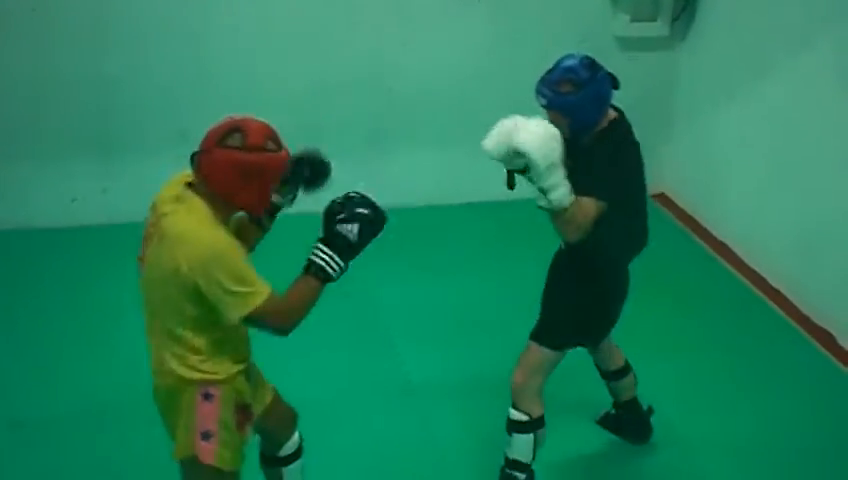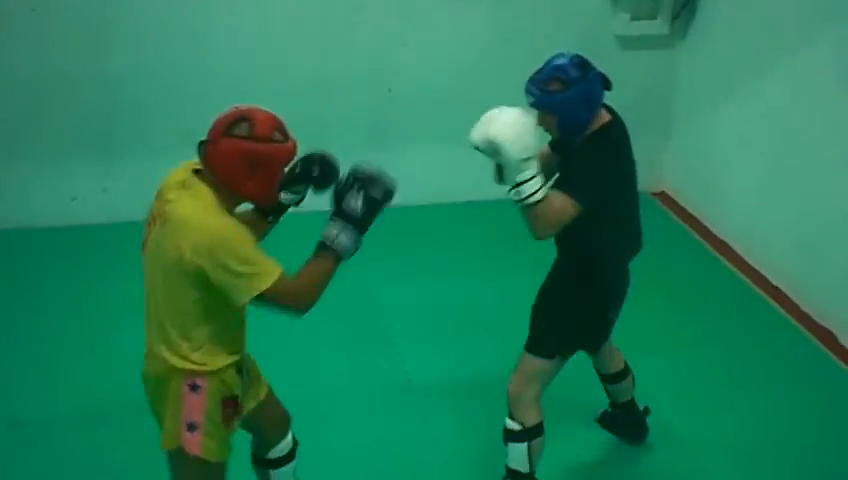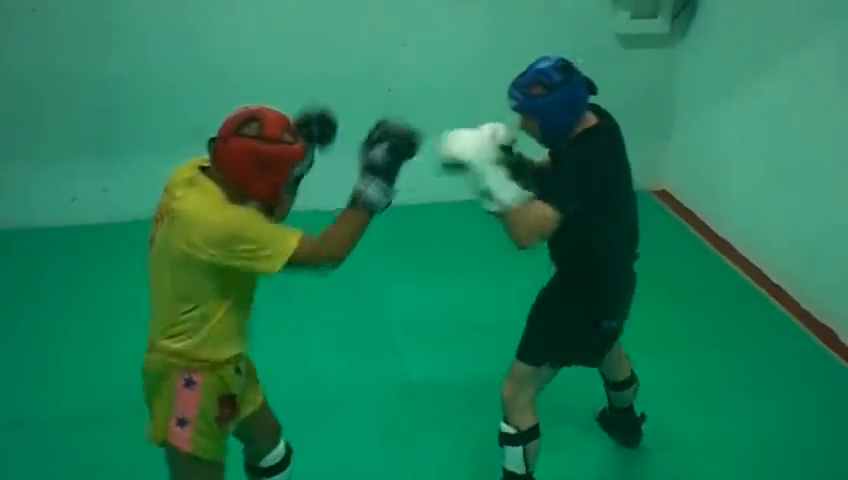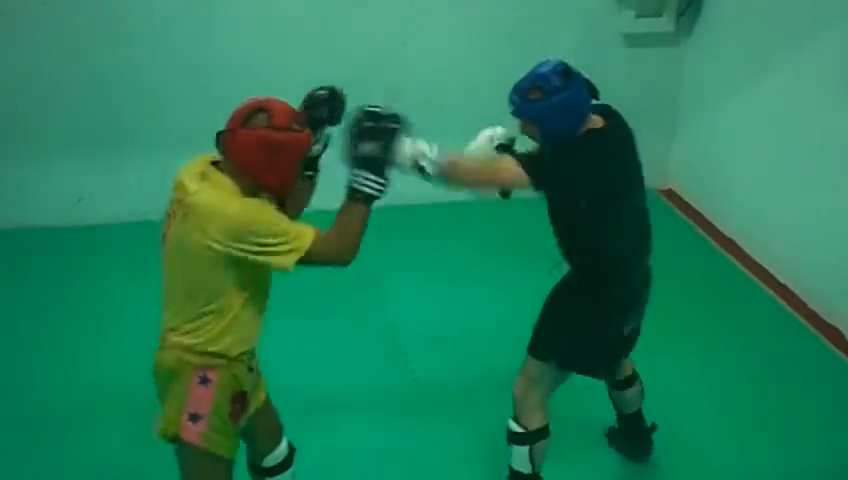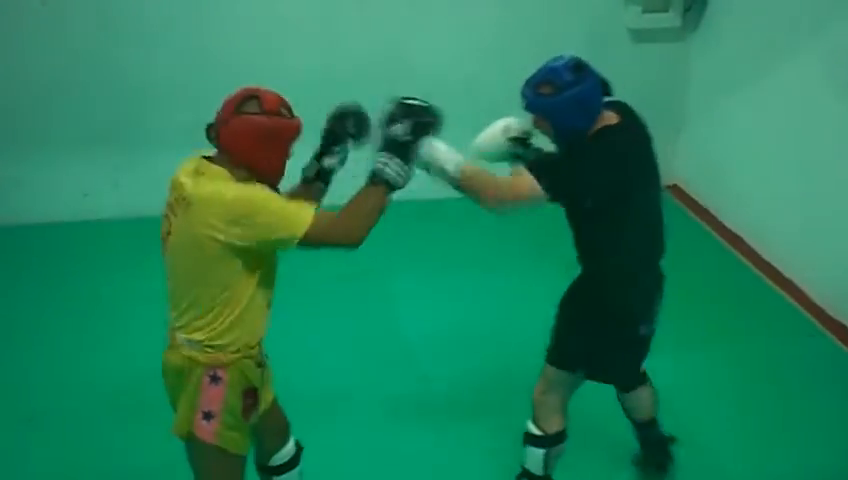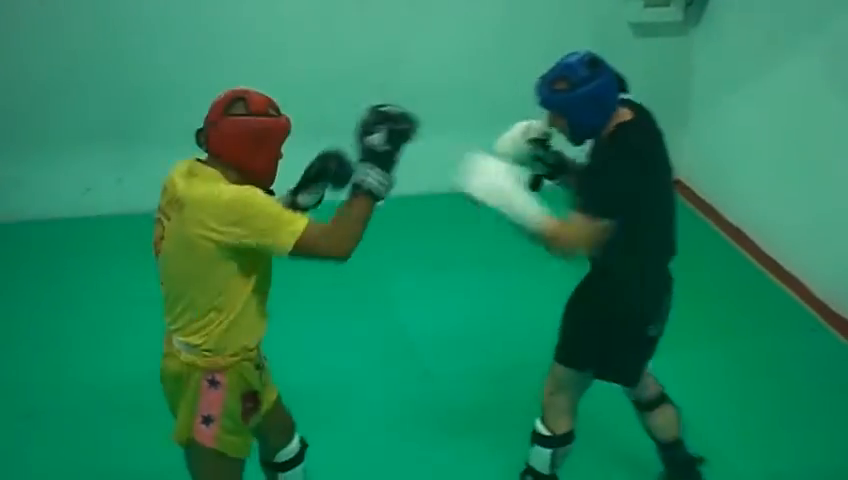
dt=0.1s
person 1, frame 1
left shoulder: (614, 151)
right shoulder: (593, 125)
left elbow: (572, 228)
right elbow: (562, 161)
left wrist: (545, 167)
right wrist: (524, 156)
left hip: (592, 272)
right hip: (592, 263)
left knee: (526, 380)
right knee: (596, 340)
right ankle: (632, 416)
person 1, frame 2
left shoulder: (602, 154)
right shoulder: (585, 125)
left elbow: (543, 225)
right elbow: (551, 161)
left wrist: (520, 163)
right wrist: (512, 151)
left hip: (590, 279)
right hip: (590, 269)
left knee: (522, 388)
right knee: (597, 343)
right ankle: (628, 416)
person 1, frame 3
left shoulder: (582, 157)
right shoulder: (588, 123)
left elbow: (525, 233)
right elbow: (547, 176)
left wrist: (488, 174)
right wrist: (504, 156)
left hip: (589, 285)
right hip: (612, 275)
left knee: (517, 392)
right knee: (606, 350)
right ankle: (625, 422)
person 1, frame 4
left shoulder: (582, 157)
right shoulder: (603, 121)
left elbow: (490, 176)
right elbow: (539, 168)
left wrist: (407, 152)
right wrist: (508, 153)
left hip: (599, 287)
right hip: (626, 276)
left knee: (529, 391)
right knee: (612, 356)
right ankle: (635, 433)
person 1, frame 5
left shoulder: (594, 157)
right shoulder: (618, 118)
left elbow: (503, 190)
right elbow: (561, 178)
left wrist: (430, 152)
right wrist: (521, 152)
left hip: (611, 290)
right hip: (637, 277)
left knee: (549, 395)
right knee: (624, 365)
person 1, frame 6
left shoulder: (618, 158)
right shoulder: (630, 120)
left elbow: (574, 242)
right elbow: (592, 183)
left wrist: (512, 200)
right wrist: (544, 157)
left hip: (620, 290)
right hip: (645, 280)
left knee: (559, 393)
right knee: (635, 375)
person 2, frame 1
left shoulder: (181, 190)
right shoulder: (206, 246)
left elbow: (234, 243)
right elbow: (281, 319)
left wrist: (280, 197)
right wrist: (333, 250)
left hip: (223, 366)
right hip: (200, 385)
left knee: (282, 424)
person 2, frame 2
left shoulder: (187, 177)
right shoulder: (211, 231)
left elbow: (238, 240)
right elbow: (296, 297)
left wrist: (287, 195)
right wrist: (345, 226)
left hip: (220, 360)
right hip: (192, 377)
left knee: (276, 426)
person 2, frame 3
left shoulder: (196, 174)
right shoulder: (219, 223)
left elbow: (265, 223)
right elbow: (327, 252)
left wrist: (300, 155)
right wrist: (375, 178)
left hip: (221, 359)
right hip: (191, 374)
left knee: (265, 438)
person 2, frame 4
left shoulder: (204, 172)
right shoulder: (236, 215)
left elbow: (282, 212)
right elbow: (339, 251)
left wrist: (313, 141)
right wrist: (367, 172)
left hip: (228, 354)
right hip: (202, 369)
left knee: (268, 438)
person 2, frame 5
left shoulder: (196, 173)
right shoulder: (236, 202)
left elbow: (277, 218)
right elbow: (348, 232)
left wrist: (328, 154)
right wrist: (394, 157)
left hip: (235, 353)
right hip: (212, 369)
left knee: (274, 438)
person 2, frame 6
left shoulder: (188, 175)
right shoulder: (231, 203)
right elbow: (337, 244)
left wrist: (306, 194)
right wrist: (374, 168)
left hip: (232, 357)
right hip: (210, 371)
left knee: (280, 434)
